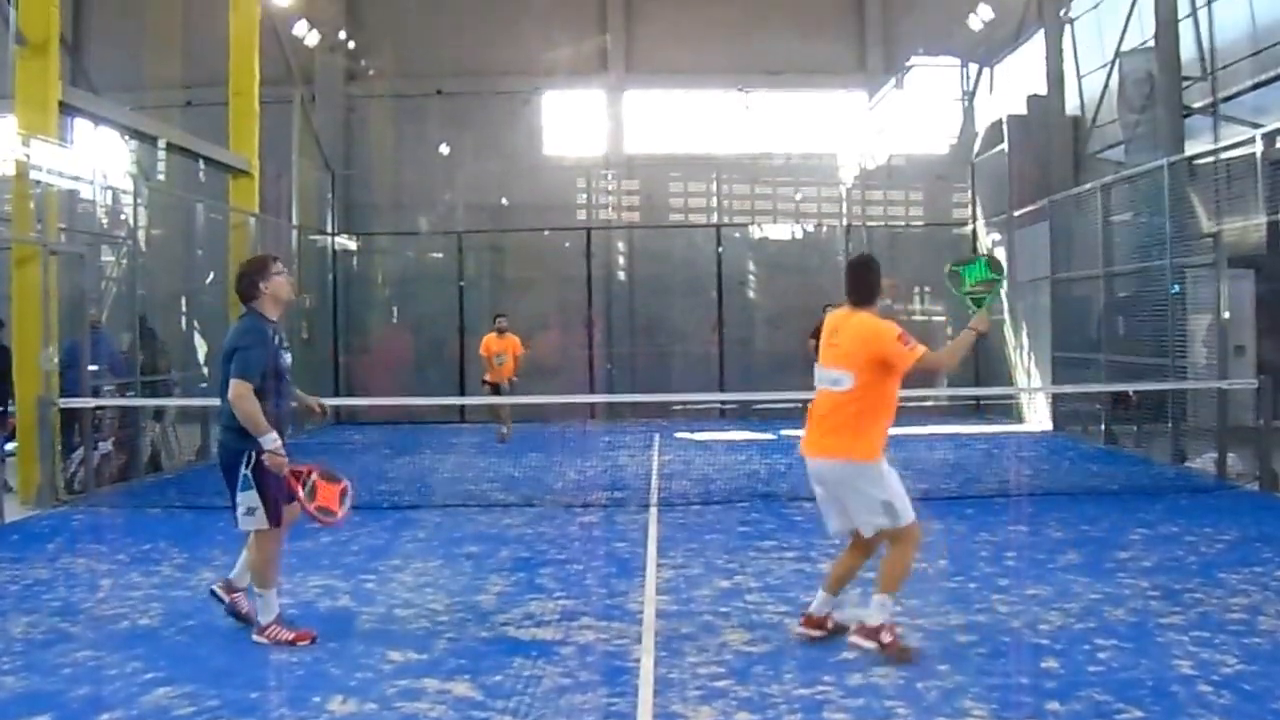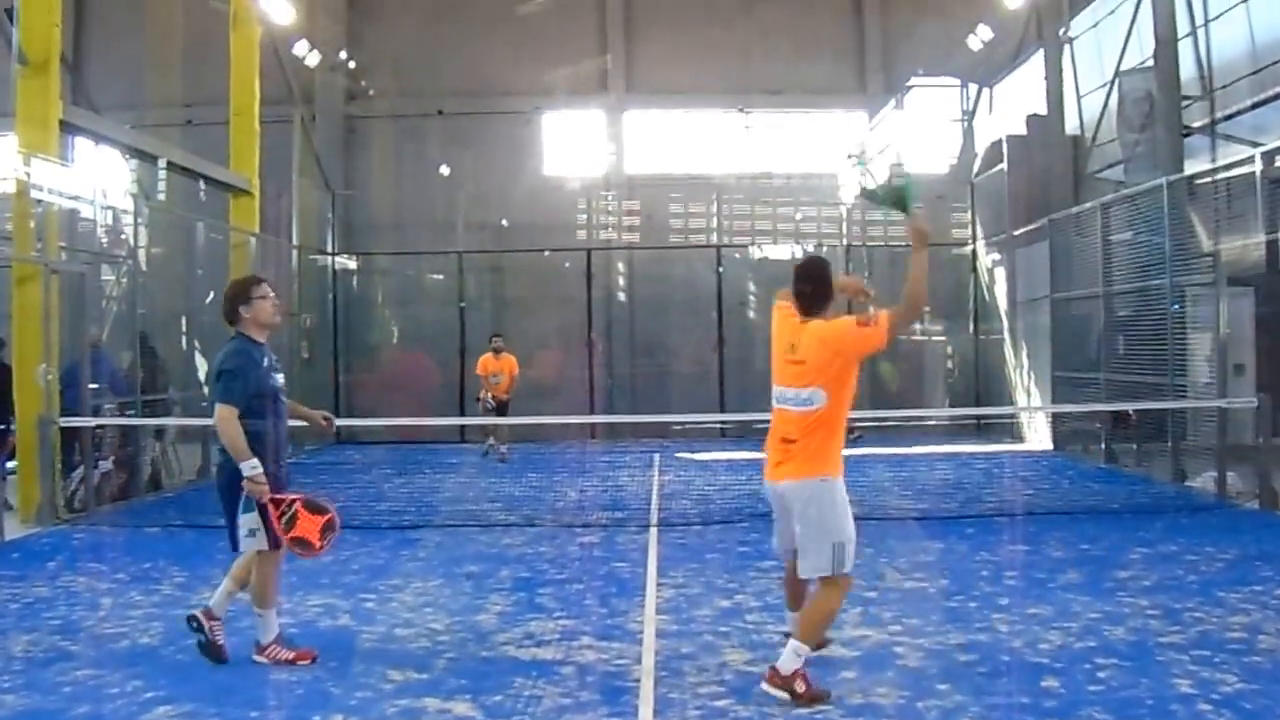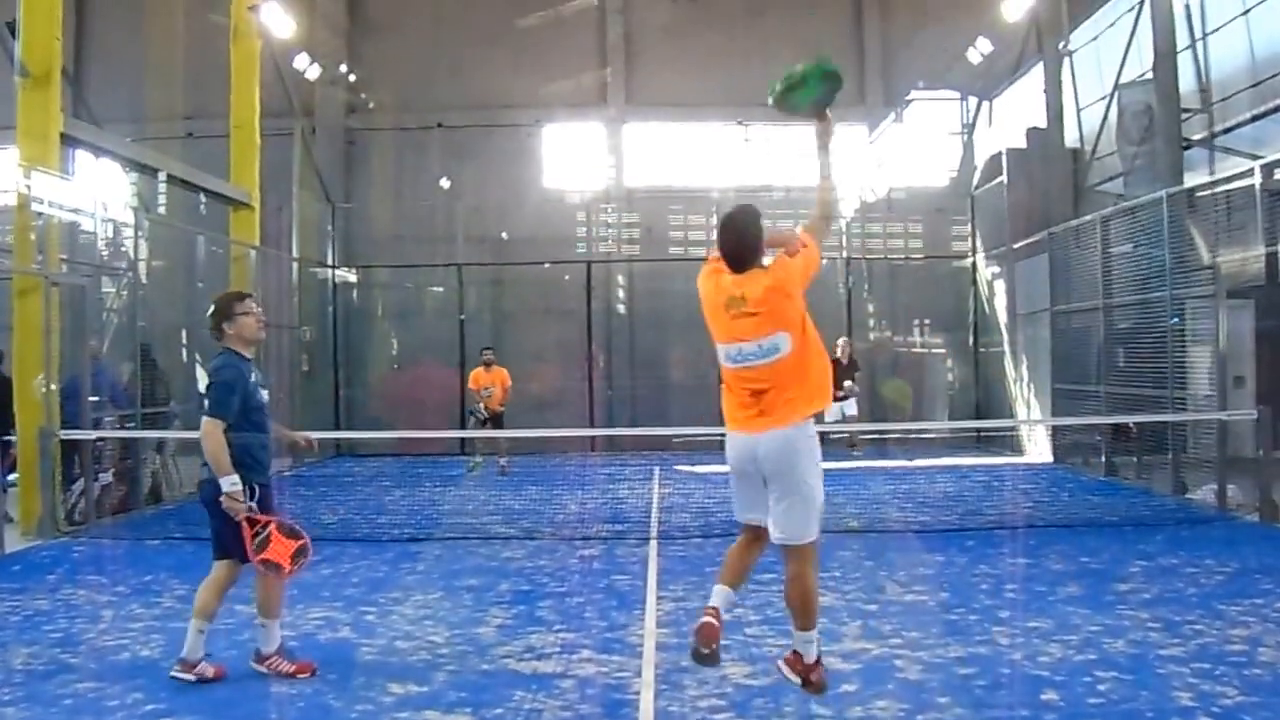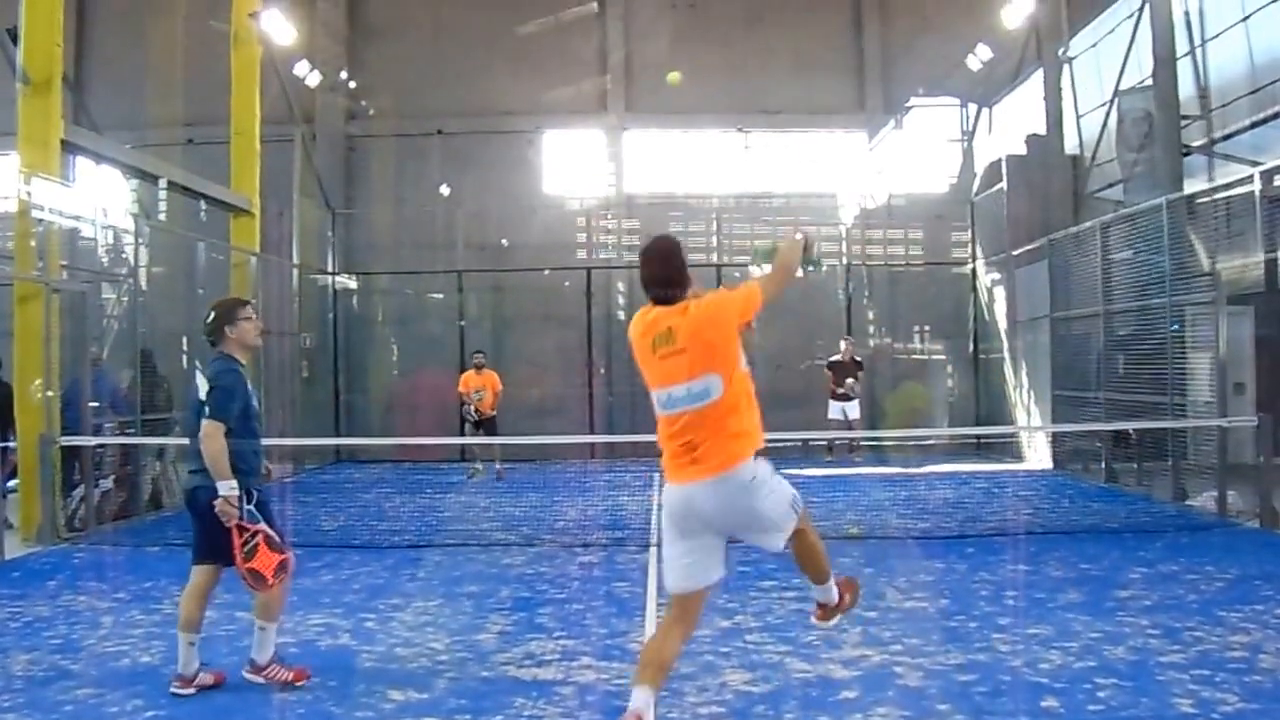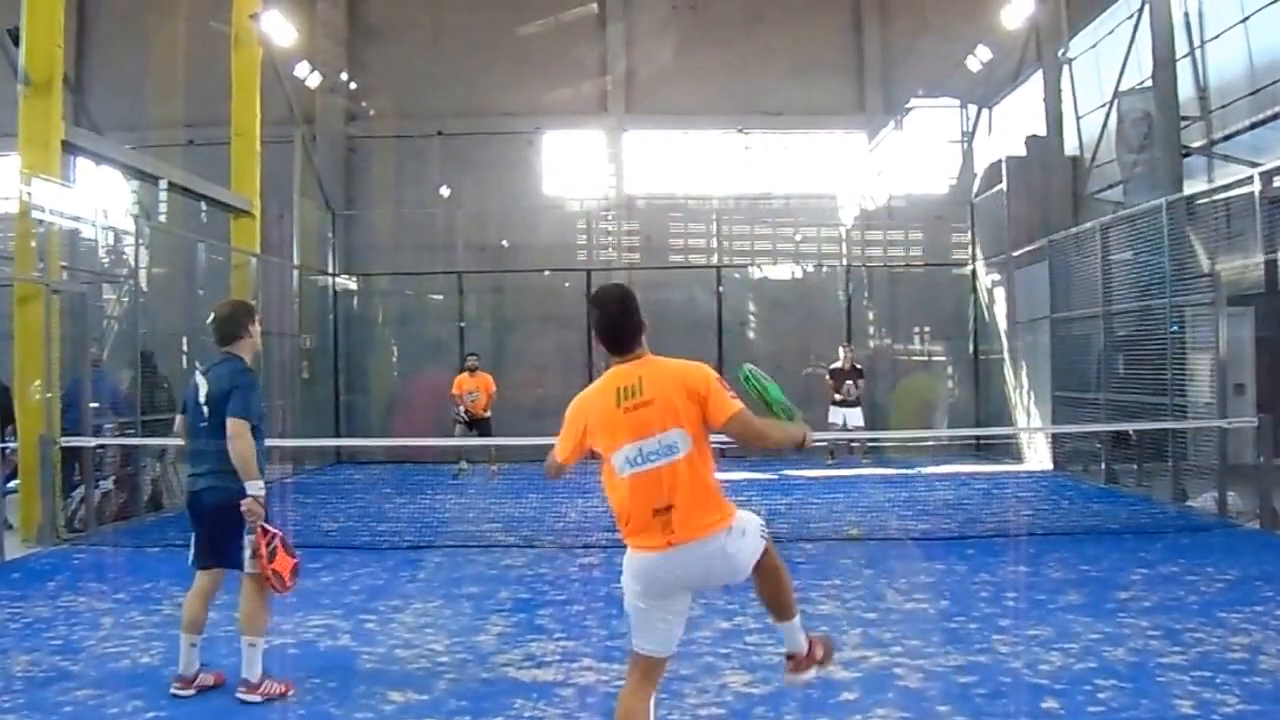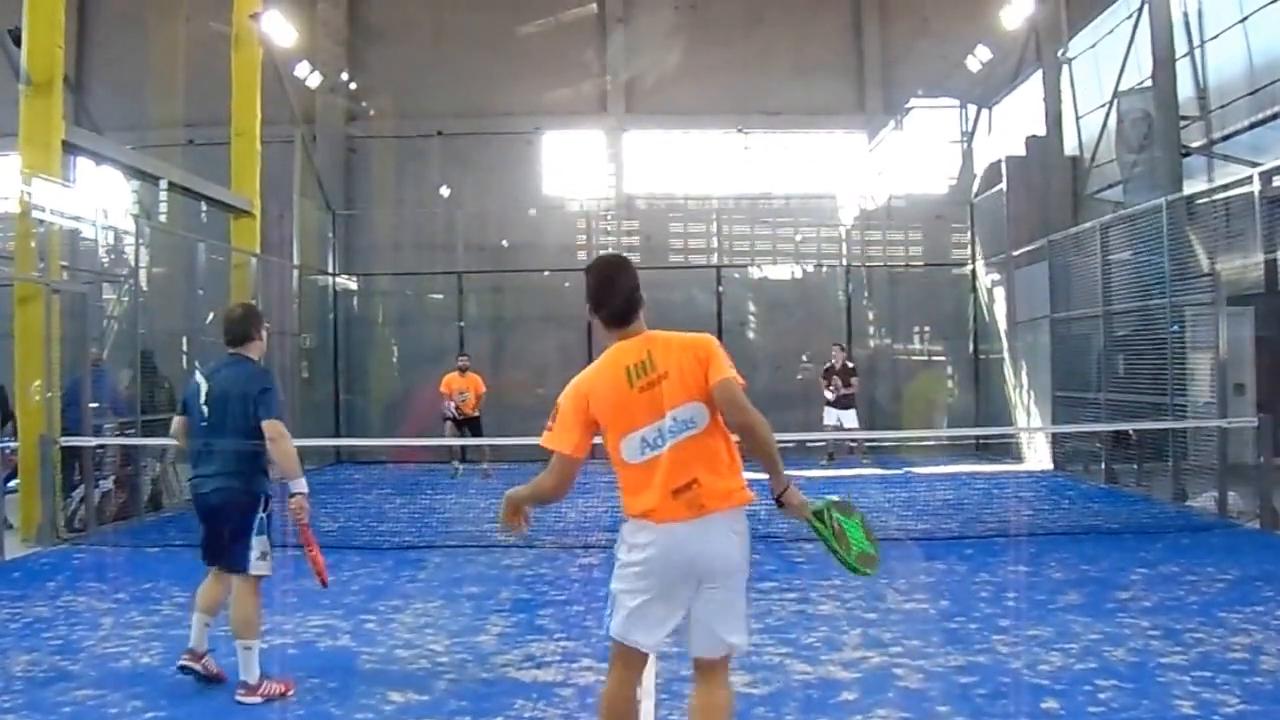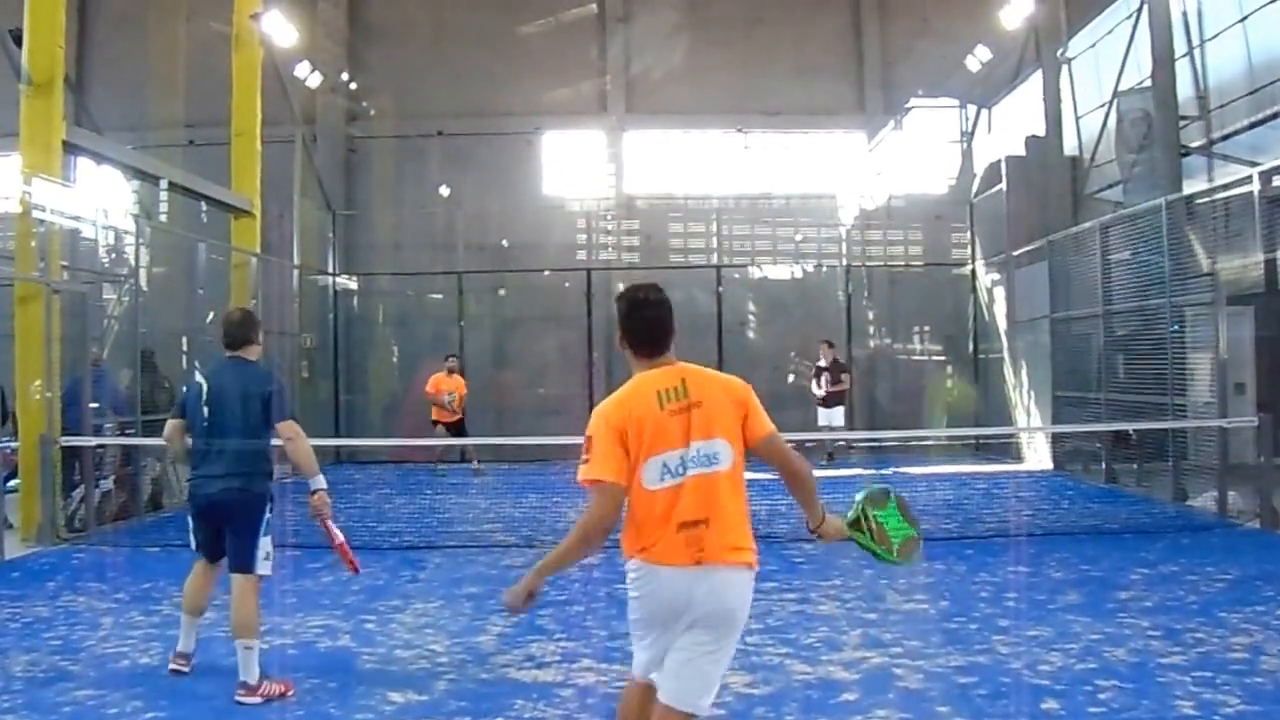
dt=0.2s
person 1, frame 1
left shoulder: (833, 321)
right shoulder: (881, 332)
right elbow: (939, 364)
left wrist: (859, 293)
right wrist: (974, 330)
left hip: (817, 455)
right hip: (853, 458)
left knee: (863, 541)
right knee: (905, 536)
left ankle: (818, 615)
right ankle: (875, 624)
person 1, frame 2
left shoulder: (782, 321)
right shoulder: (843, 334)
left elbow: (791, 292)
right elbow: (909, 312)
left wrist: (839, 284)
right wrist: (919, 243)
left hip: (777, 475)
right hip: (815, 478)
left knee: (801, 557)
right knee: (835, 581)
left ankle: (801, 633)
right ankle: (785, 670)
person 1, frame 3
left shoulder: (710, 287)
right shoulder: (782, 281)
left elbow: (729, 248)
right elbow: (822, 214)
left wrist: (776, 238)
right wrist: (823, 149)
left hip: (741, 439)
right hip: (789, 437)
left knee: (753, 535)
right knee: (801, 553)
left ankle: (713, 612)
right ankle: (805, 656)
person 1, frame 4
left shoulder: (639, 330)
right shoulder: (714, 314)
right elbow: (781, 275)
right wrist: (796, 242)
left hip: (682, 492)
right hip: (733, 477)
left knee: (679, 614)
right knee: (797, 518)
right ankle: (829, 598)
person 1, frame 5
left shoulder: (585, 405)
right shoulder: (691, 377)
left elbow: (555, 467)
right elbow: (755, 435)
left wrist: (557, 460)
right wrist: (796, 433)
left hip: (647, 557)
right hip: (714, 538)
left knee: (643, 674)
right knee: (758, 542)
right ankle: (799, 649)
person 1, frame 6
left shoulder: (584, 388)
right shoulder: (700, 348)
left elbow: (556, 486)
right elbow: (743, 418)
left wrist: (515, 498)
right wrist: (783, 487)
left hip: (652, 538)
right hip: (720, 524)
left knee: (625, 664)
right knee: (711, 674)
person 1, frame 7
left shoulder: (613, 413)
right shoulder: (732, 390)
left elbow: (602, 520)
right elbow: (791, 465)
left wrist: (536, 576)
right wrist: (818, 518)
left hip: (658, 575)
right hip: (727, 577)
left knee: (644, 680)
person 2, frame 1
left shoulder: (267, 329)
right shoulder: (253, 333)
right elbow: (239, 395)
left wrist: (302, 398)
right wrist: (272, 444)
left hip: (259, 446)
right hip: (248, 449)
left knee: (285, 514)
right knee: (268, 531)
left ankle: (234, 584)
right ankle: (268, 623)
person 2, frame 2
left shoulder: (260, 352)
right shoulder: (239, 357)
right elbow: (224, 419)
left wrist: (308, 414)
right wrist: (252, 471)
left hip: (269, 467)
right hip: (248, 472)
left knee: (268, 549)
right knee: (267, 552)
left ankle: (212, 612)
right ankle: (267, 643)
person 2, frame 3
left shoulder: (243, 368)
right shoulder: (228, 371)
right elbow: (211, 432)
left wrist: (288, 435)
right wrist: (230, 487)
left hip: (249, 483)
right hip: (240, 487)
left knee: (227, 568)
left ankle: (190, 660)
right ankle: (269, 653)
person 2, frame 4
left shoulder: (222, 372)
right shoulder: (228, 375)
right elbow: (210, 436)
left wrist: (252, 459)
right wrist: (228, 490)
left hip: (205, 490)
right hip: (232, 492)
left knee: (203, 576)
left ankle: (186, 672)
right ankle: (262, 661)
person 2, frame 5
left shoulder: (205, 375)
right shoulder: (242, 375)
left elbow: (182, 428)
right elbow: (238, 434)
right wrist: (254, 490)
left hip: (202, 489)
right hip: (232, 495)
left knee: (207, 578)
right knee: (257, 579)
left ankle: (187, 673)
right ankle: (252, 680)
person 2, frame 6
left shoulder: (203, 377)
right shoulder: (258, 377)
left elbow: (179, 430)
right elbow: (275, 435)
right wrist: (298, 488)
left hip: (205, 488)
right hip: (243, 491)
left knee: (221, 571)
right knee: (246, 582)
left ankle: (196, 650)
right ankle: (250, 682)
person 2, frame 7
left shoulder: (200, 380)
right shoulder: (264, 380)
left elbow: (171, 434)
right elbow: (290, 436)
right wrist: (318, 485)
left hip: (202, 488)
right hip: (247, 491)
left knee: (207, 562)
right knee: (246, 580)
left ankle: (184, 651)
right ankle: (250, 682)
